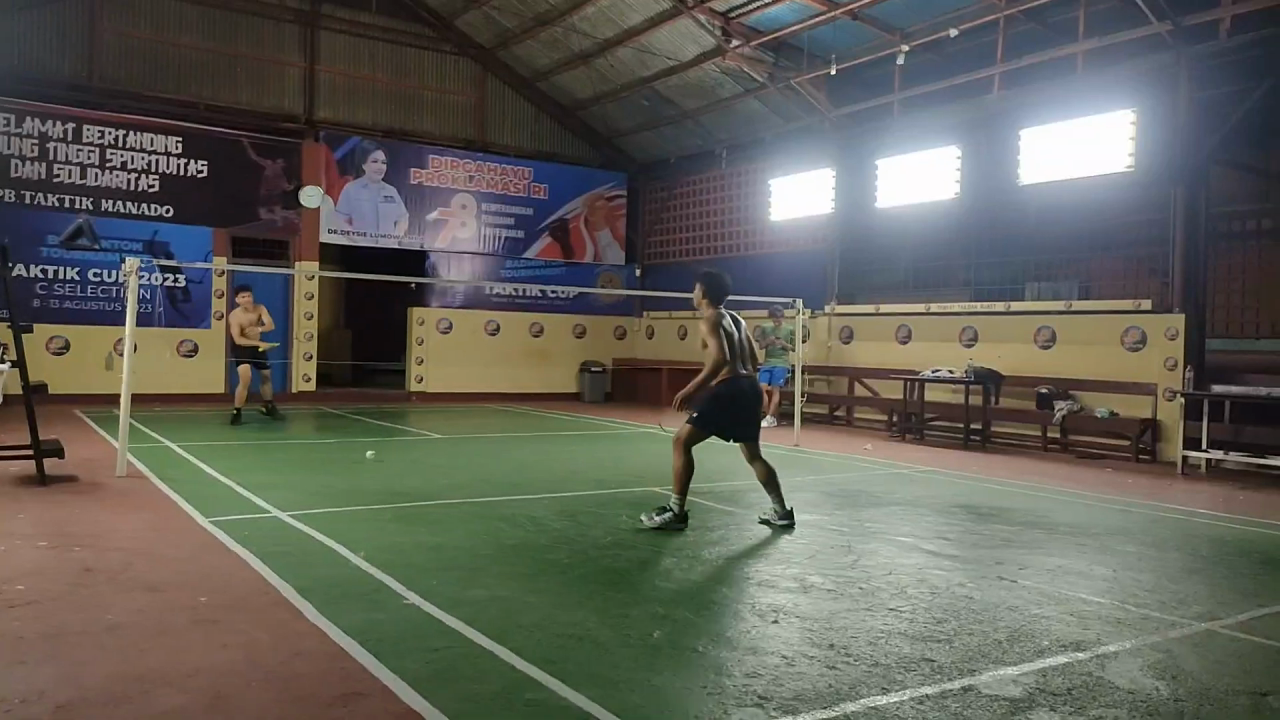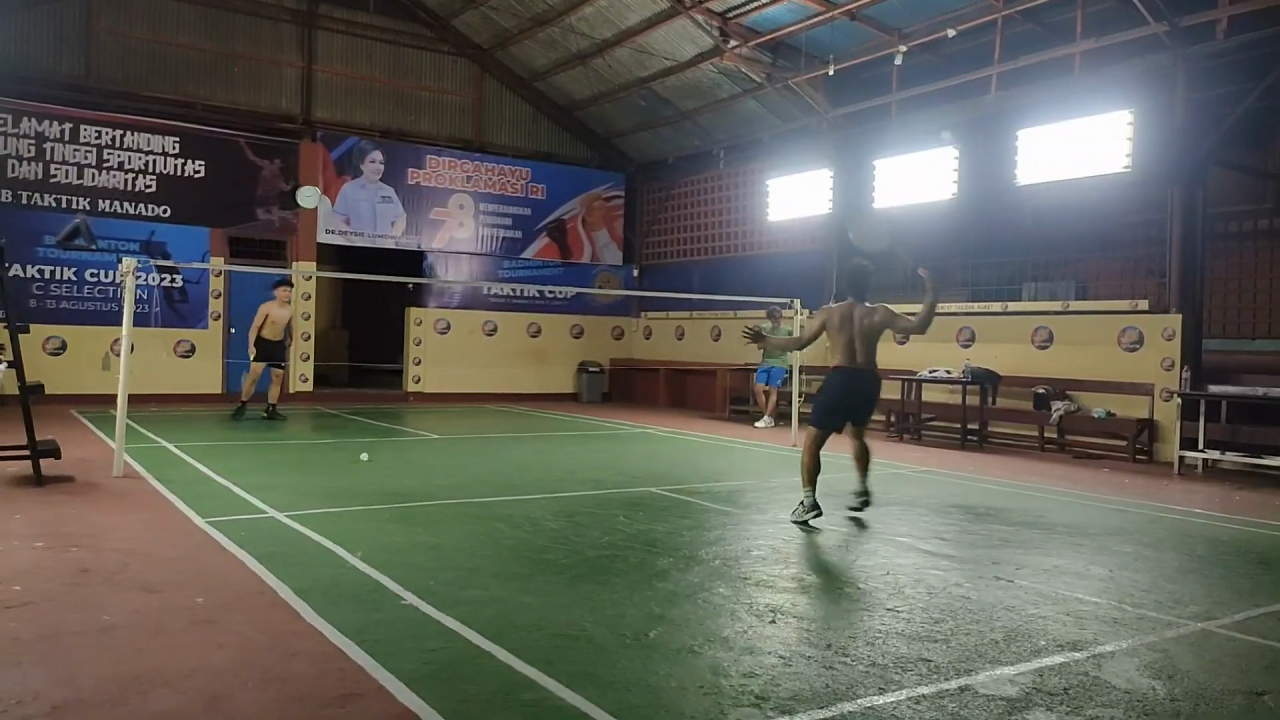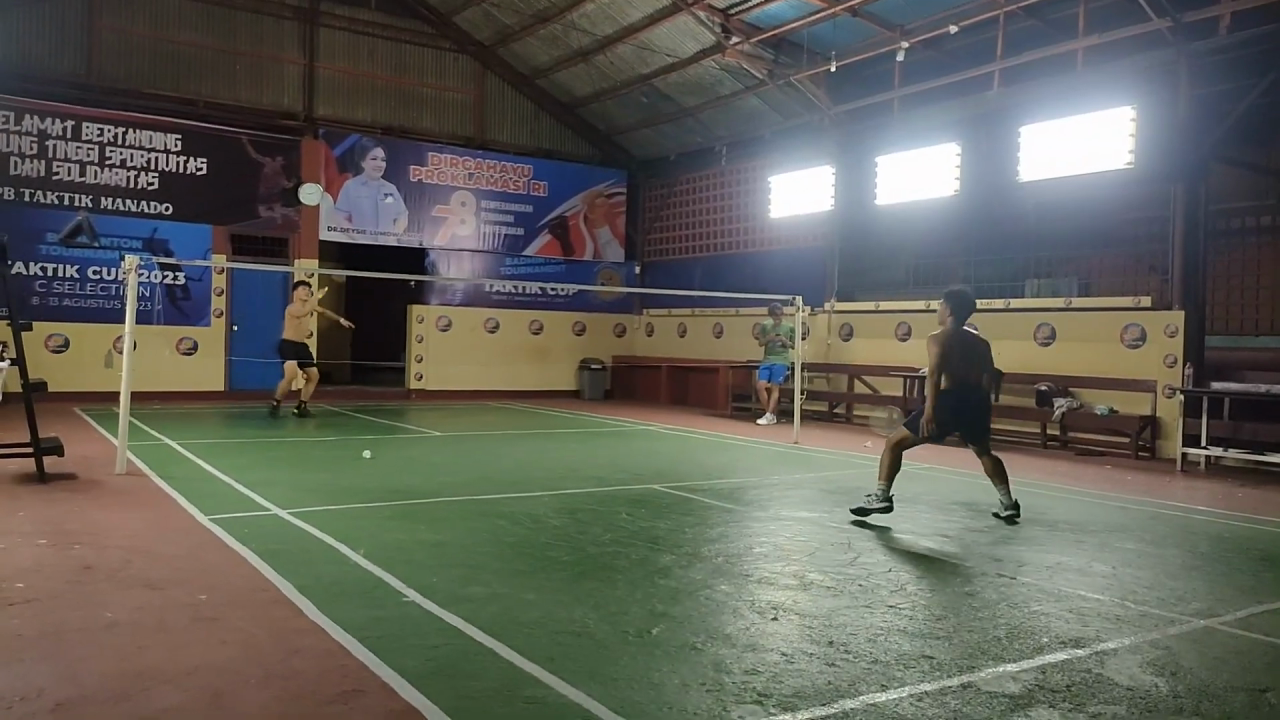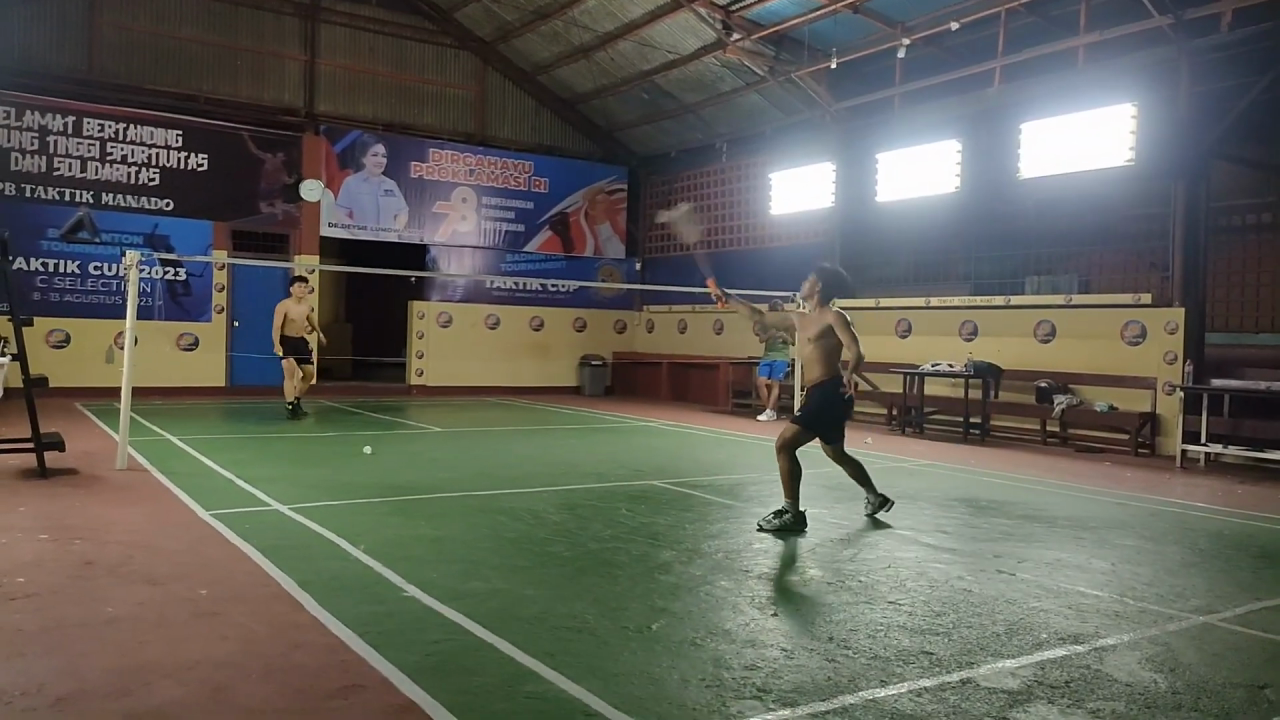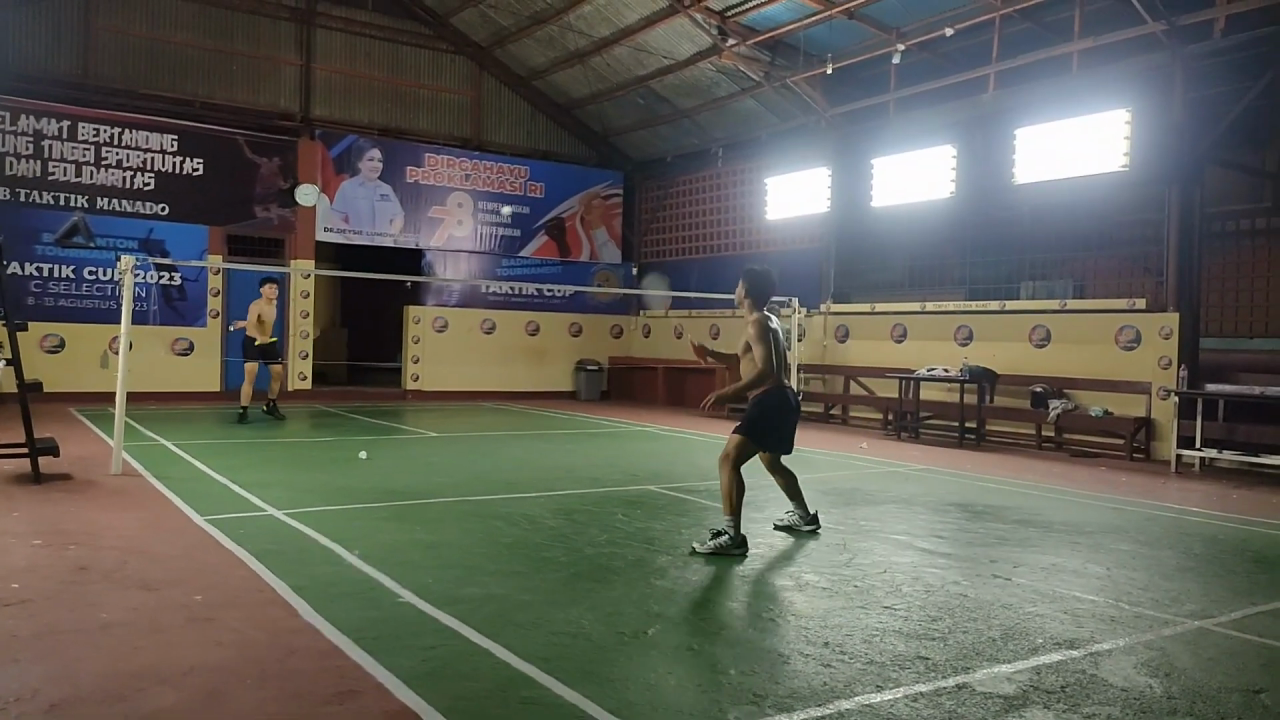
dt=0.7s
person 1, frame 1
left shoulder: (711, 321)
right shoulder: (736, 320)
left elbow: (720, 359)
left wrist: (691, 388)
left hip: (729, 391)
right hip: (751, 390)
left knee: (681, 442)
right knee: (753, 455)
left ankle: (675, 510)
right ankle: (781, 510)
person 1, frame 2
left shoulder: (828, 313)
right shoulder: (878, 313)
left elbow: (799, 343)
right elbow: (919, 327)
left wrist: (764, 339)
right wrist: (931, 293)
left hip: (840, 380)
right hip: (868, 382)
left knee: (811, 445)
right knee: (858, 437)
left ankle: (809, 503)
right ankle: (861, 492)
person 1, frame 3
left shoulder: (939, 339)
right shoulder: (980, 343)
left elbow: (934, 373)
right elbow: (989, 380)
left wrist: (929, 411)
left hip: (949, 401)
right hip: (976, 403)
left knee: (893, 443)
right knee: (984, 452)
left ankle: (881, 498)
right ankle: (1008, 503)
person 1, frame 4
left shoulder: (833, 316)
right shoulder: (802, 320)
left elbow: (856, 351)
right elbow: (761, 317)
left wrist: (850, 374)
right wrist: (730, 300)
left hip: (830, 394)
right hip: (820, 397)
left knee: (784, 445)
right knee: (836, 453)
left ankle: (792, 513)
right ankle: (875, 499)
person 1, frame 5
left shoulder: (758, 323)
right shoulder: (758, 323)
left elbow: (765, 370)
right elbow: (744, 362)
left wrist: (727, 393)
right wrist: (711, 355)
left hip: (773, 403)
right hip: (780, 403)
left knee: (729, 459)
right knee: (771, 462)
left ankle: (732, 535)
right ankle: (803, 515)
